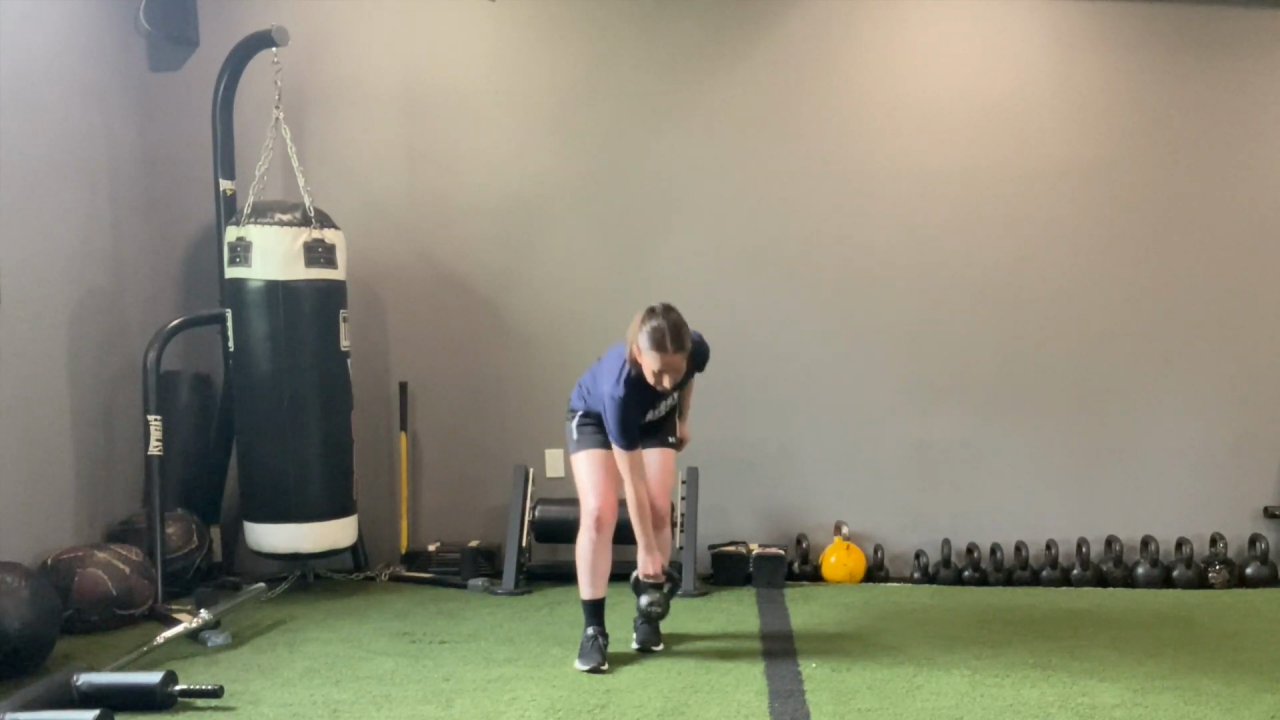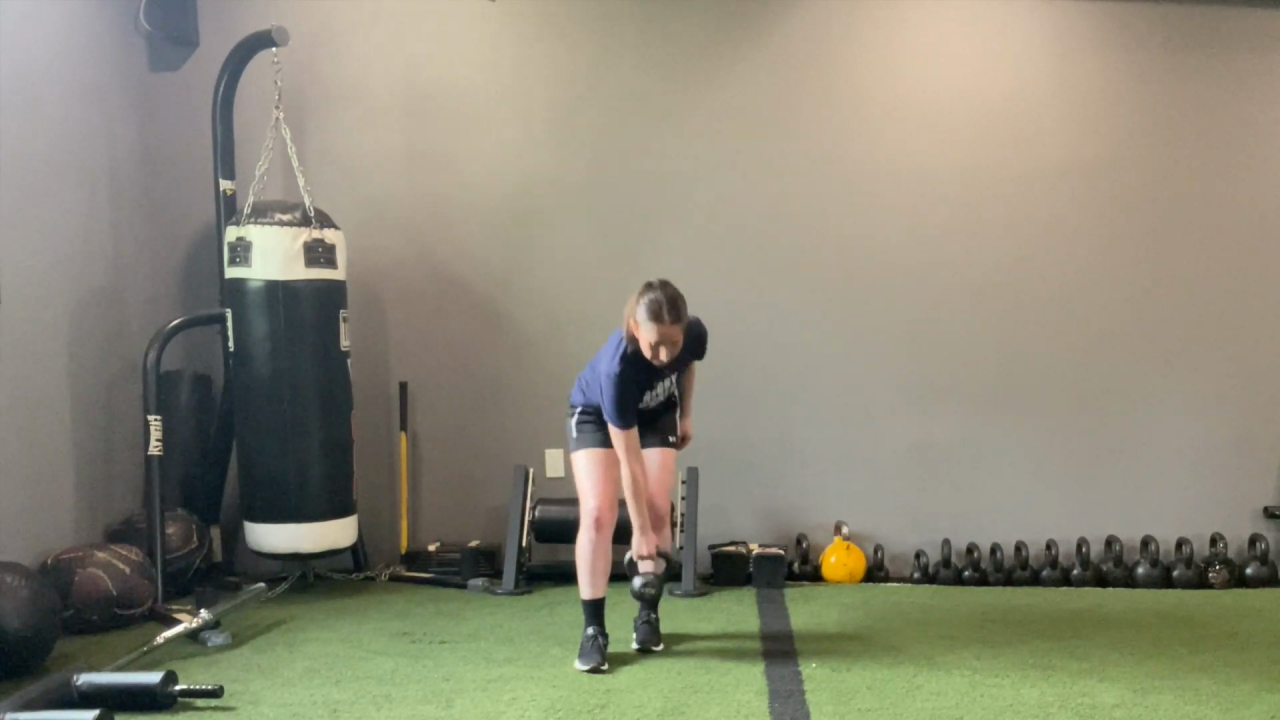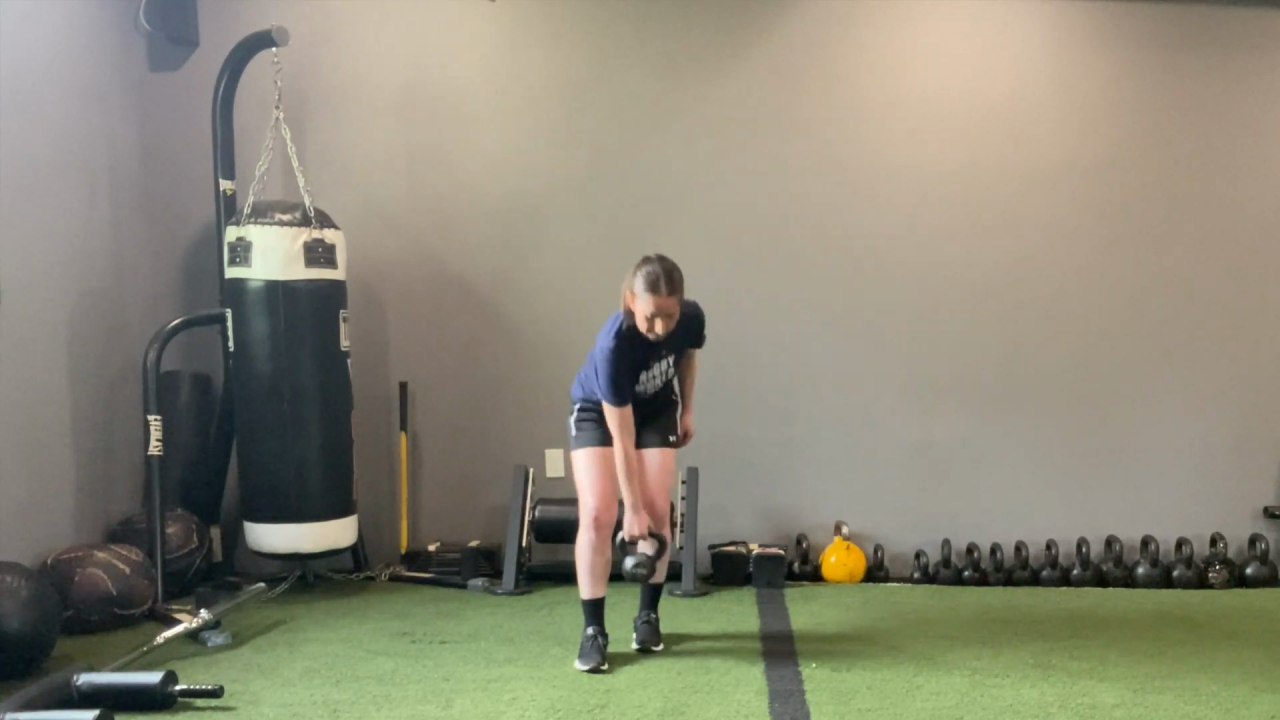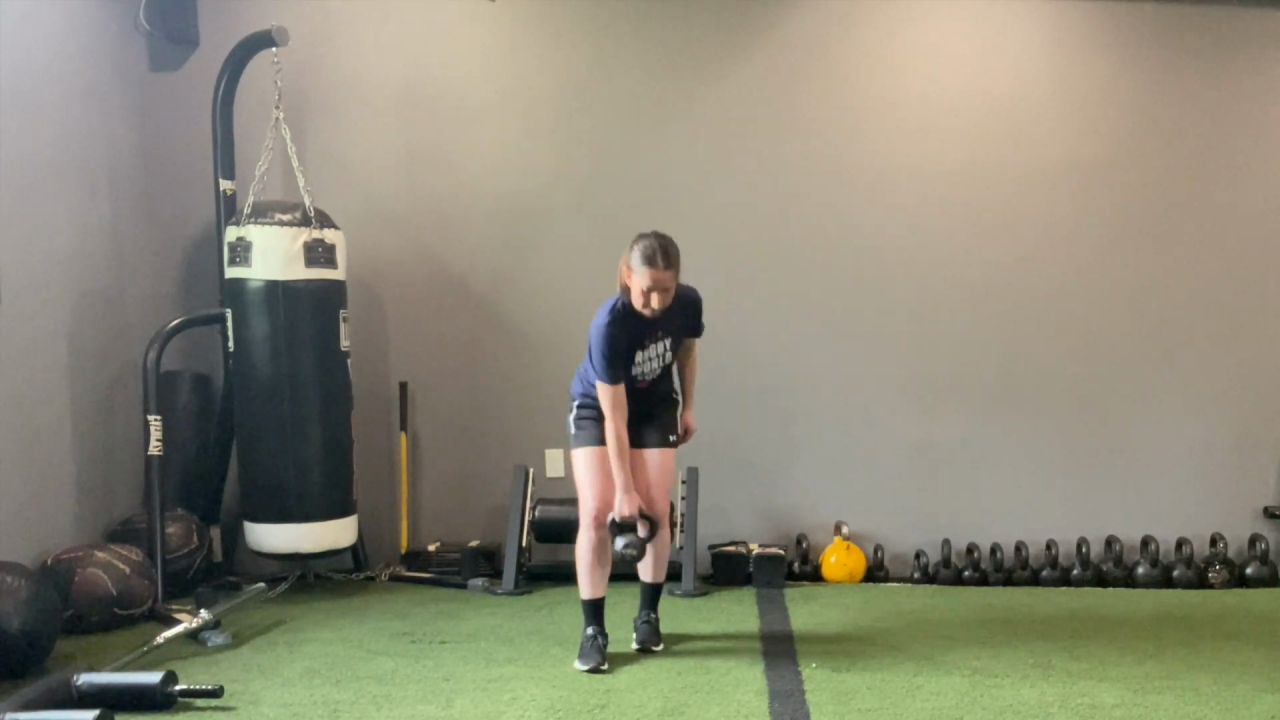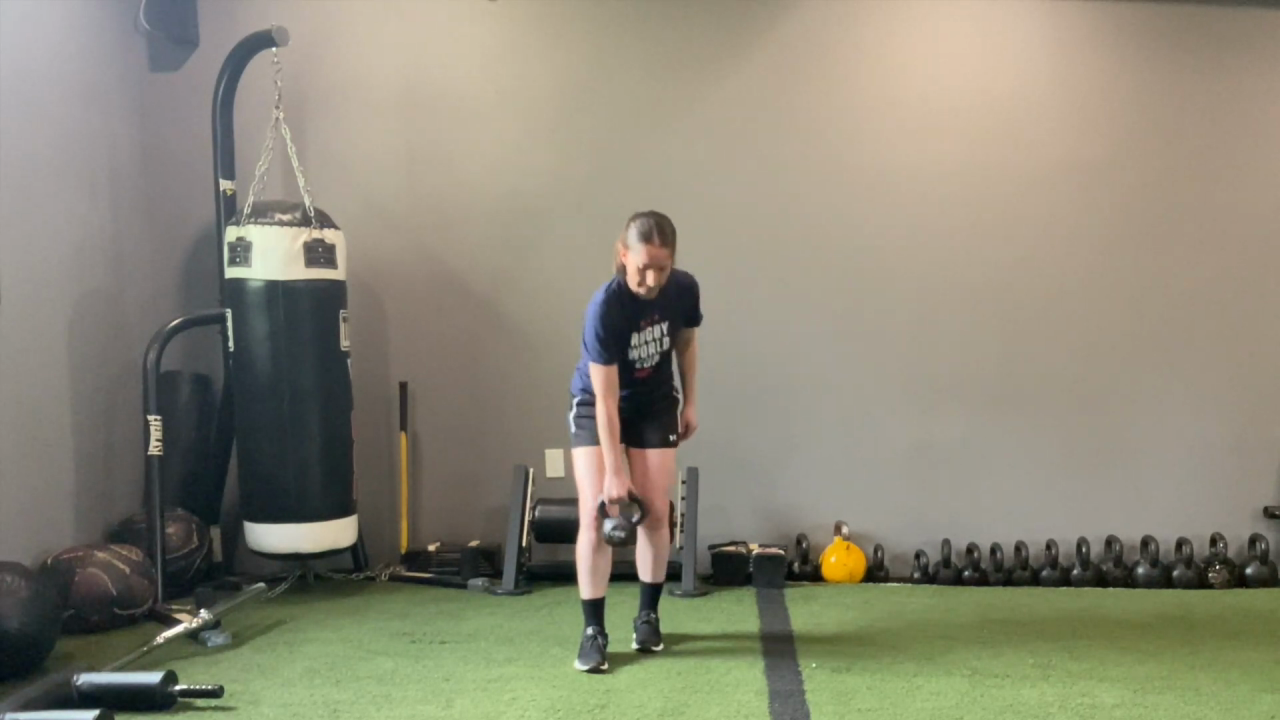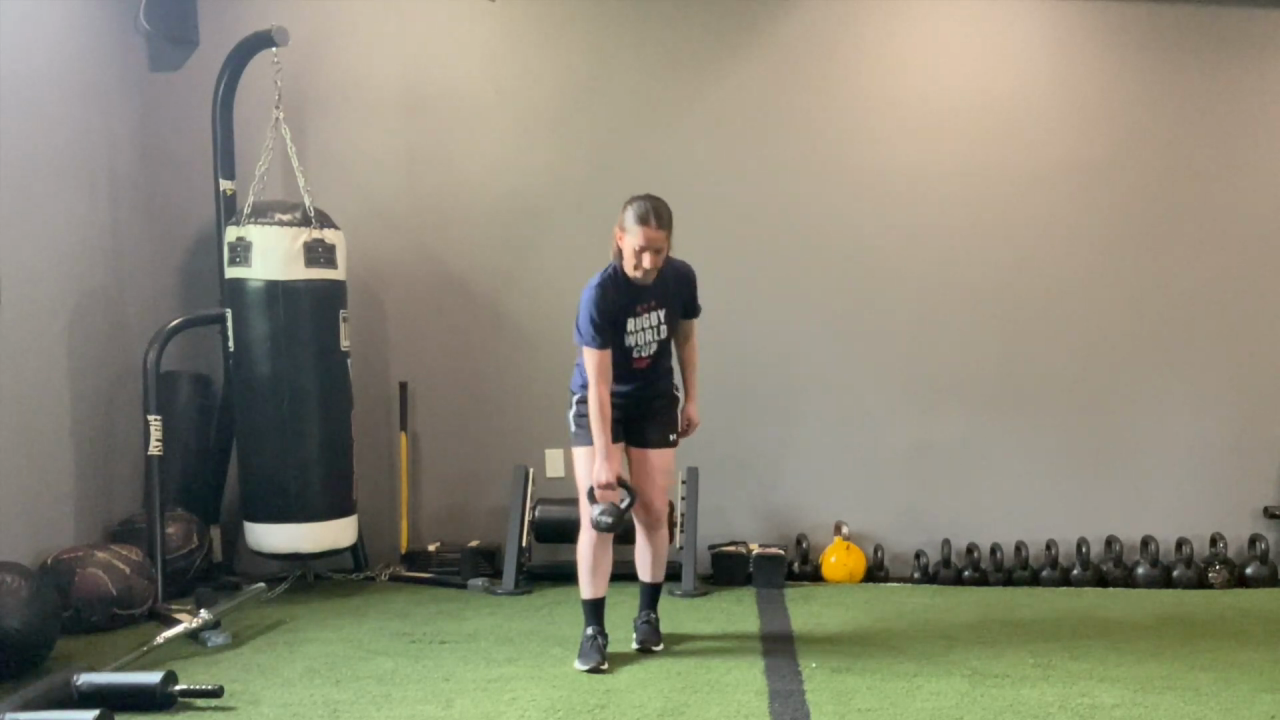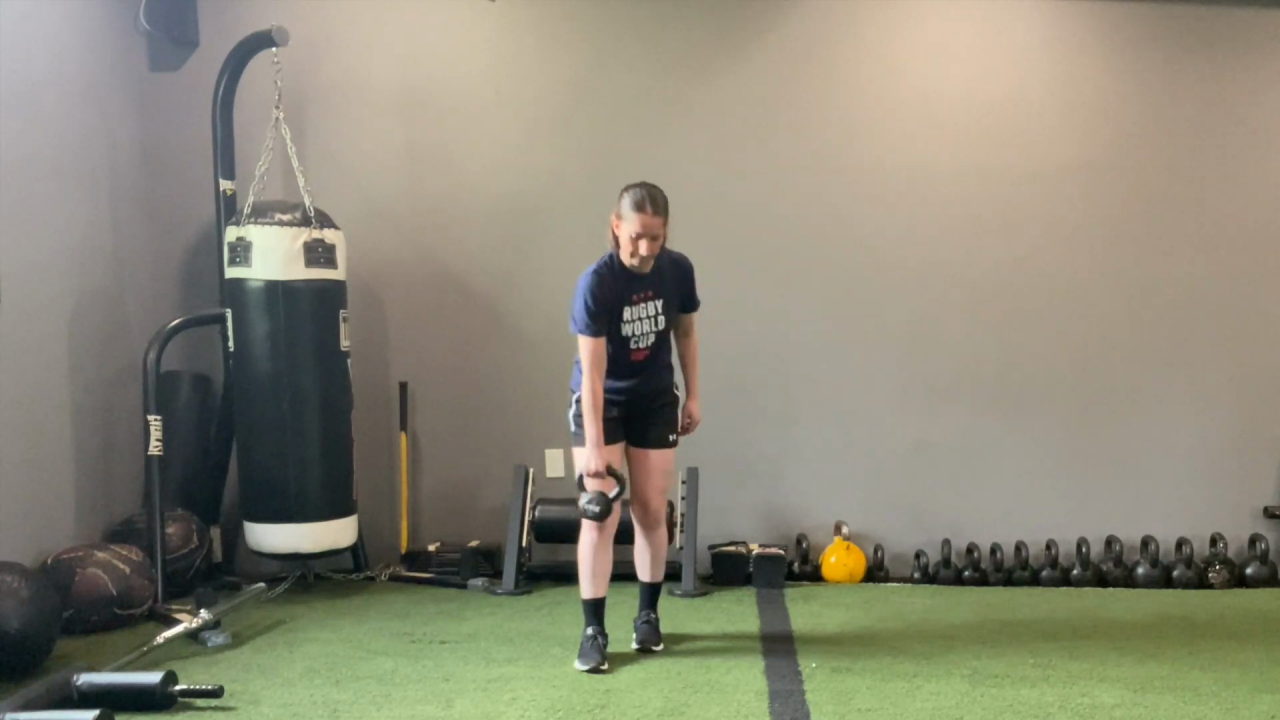
dt=0.1s
person 1, frame 1
left shoulder: (696, 349)
right shoulder: (620, 386)
right elbow: (634, 483)
left wrist: (682, 420)
right wrist: (646, 549)
left hip: (656, 421)
right hip: (593, 417)
left knee: (659, 510)
right knee: (599, 513)
left ankle: (648, 617)
right ankle: (593, 631)
person 1, frame 2
left shoulder: (695, 332)
right shoulder: (617, 366)
right elbow: (629, 463)
left wrist: (685, 414)
right wrist: (640, 532)
left hip: (655, 415)
right hip: (595, 416)
left knee: (659, 511)
right knee: (598, 515)
left ankle: (648, 616)
right ankle: (593, 631)
person 1, frame 3
left shoulder: (692, 317)
right shoulder: (614, 344)
right elbow: (623, 443)
left wrist: (686, 410)
right wrist: (633, 509)
left hip: (656, 410)
right hip: (596, 411)
left knee: (657, 511)
right knee: (598, 515)
left ankle: (648, 616)
right ankle: (593, 630)
person 1, frame 4
left shoulder: (688, 302)
right shoulder: (610, 324)
right elbow: (615, 418)
left wrist: (687, 405)
right wrist: (624, 490)
left hip: (656, 407)
right hip: (596, 409)
left knee: (656, 511)
right knee: (598, 513)
left ankle: (648, 616)
right ankle: (593, 631)
person 1, frame 5
left shoulder: (684, 288)
right shoulder: (605, 306)
right elbow: (607, 400)
left wrist: (689, 402)
right wrist: (613, 472)
left hip: (656, 404)
right hip: (595, 404)
left knee: (655, 510)
right knee: (598, 513)
left ankle: (648, 615)
right ankle: (593, 630)
person 1, frame 6
left shoulder: (680, 277)
right shoulder: (601, 292)
right elbow: (598, 382)
left wrist: (690, 397)
right wrist: (604, 460)
left hip: (655, 401)
right hip: (598, 405)
left knee: (653, 510)
right knee: (598, 512)
left ankle: (648, 615)
right ankle: (593, 631)
person 1, frame 7
left shoulder: (678, 269)
right shoulder: (596, 281)
left elbow: (685, 332)
right elbow: (592, 371)
left wrist: (691, 394)
right wrist: (595, 447)
left hip: (655, 401)
right hip: (600, 400)
left knee: (652, 511)
right knee: (598, 514)
left ankle: (648, 615)
right ankle: (593, 630)
